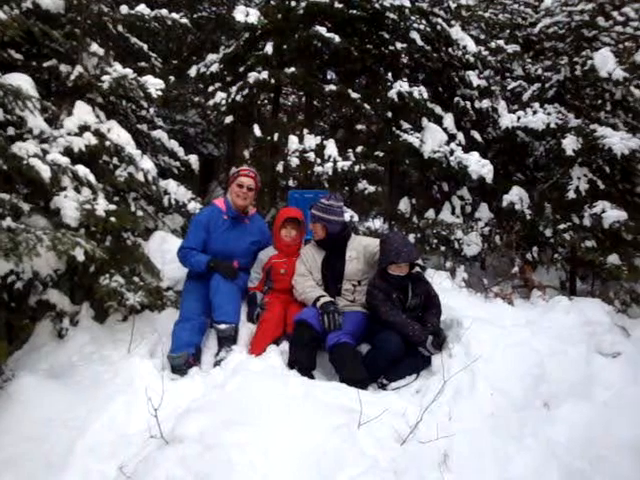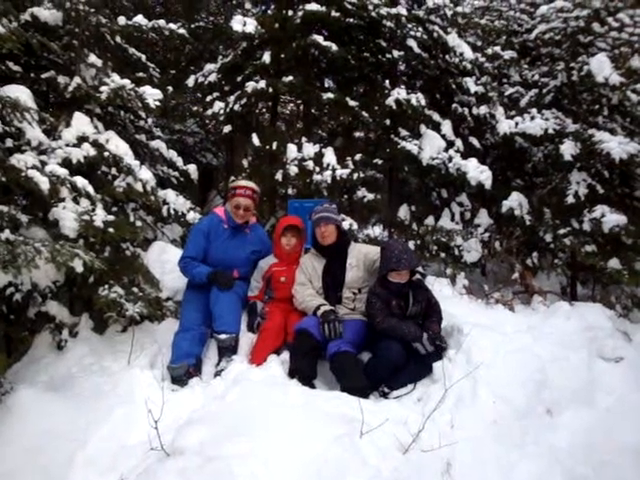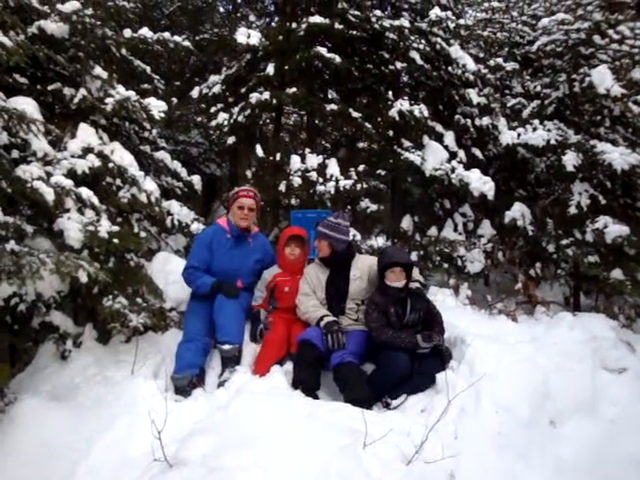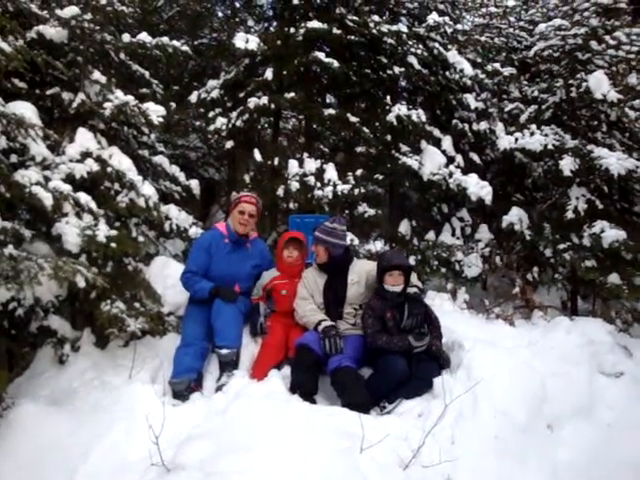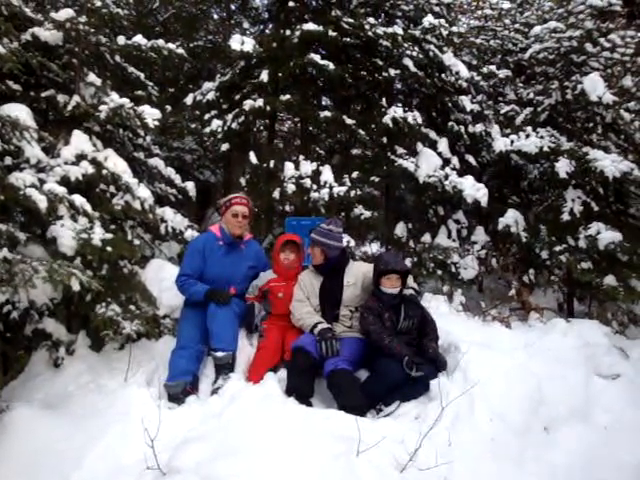
dt=1s
person 1, frame 1
left shoulder: (258, 225)
right shoulder: (207, 216)
right elbow: (186, 253)
right wrist: (213, 263)
left hip: (235, 279)
right hip: (203, 276)
left knee: (221, 280)
right knee: (192, 314)
left ankle: (226, 337)
right ankle: (183, 359)
person 1, frame 2
left shoulder: (258, 235)
right shoulder: (207, 225)
right elbow: (187, 263)
right wrist: (212, 275)
left hip: (236, 288)
right hip: (202, 286)
left knee: (224, 291)
right knee: (192, 323)
left ankle: (227, 347)
right ankle: (183, 369)
person 1, frame 3
left shoulder: (261, 243)
right shoulder: (210, 235)
right elbow: (191, 273)
right wrist: (217, 285)
left hip: (239, 299)
right hip: (206, 297)
left knee: (227, 302)
right knee: (195, 335)
left ankle: (230, 359)
right ankle: (186, 380)
person 1, frame 4
left shoulder: (259, 248)
right shoulder: (209, 239)
right elbow: (189, 277)
right wrist: (215, 290)
left hip: (237, 303)
right hip: (204, 301)
left knee: (225, 307)
right knee: (193, 339)
left ankle: (228, 365)
right ankle: (184, 384)
person 1, frame 5
left shoulder: (254, 249)
right shoulder: (203, 242)
right elbow: (184, 281)
right wrist: (209, 292)
left hip: (234, 306)
right hip: (200, 303)
left knee: (221, 309)
right knee: (189, 343)
left ankle: (224, 366)
right ankle: (179, 387)
person 2, frame 1
left shoulder: (362, 246)
right shoulder: (308, 252)
right elbow: (302, 283)
right wrist: (323, 302)
left hip: (355, 310)
right hip: (323, 311)
left knee: (338, 339)
right knee: (306, 319)
left ankle: (355, 387)
right ankle: (298, 375)
person 2, frame 2
left shoulder: (361, 253)
right shoulder: (308, 260)
right elbow: (302, 292)
right wrist: (323, 310)
left hip: (355, 318)
right hip: (323, 320)
left knee: (339, 348)
right knee: (306, 328)
left ankle: (356, 395)
right ankle: (300, 384)
person 2, frame 3
left shoulder: (366, 264)
right shoulder: (312, 270)
right elbow: (306, 302)
right wrist: (326, 322)
left hip: (357, 329)
right hip: (327, 330)
left knee: (342, 359)
right knee: (309, 339)
left ankle: (360, 406)
right ankle: (303, 396)
person 2, frame 4
left shoulder: (363, 269)
right shoulder: (310, 275)
right elbow: (304, 307)
right wrist: (324, 327)
left hip: (355, 334)
right hip: (324, 335)
left knee: (340, 364)
right knee: (307, 343)
left ankle: (358, 410)
right ankle: (301, 399)
person 2, frame 5
left shoulder: (360, 271)
right shoulder: (306, 277)
right elbow: (300, 309)
right wrist: (321, 329)
left hip: (352, 335)
right hip: (322, 336)
left knee: (336, 367)
right knee: (303, 347)
left ankle: (354, 412)
right ankle: (297, 402)
person 3, frame 1
left shoulder: (417, 278)
right shoulder: (377, 285)
left elbow: (433, 303)
right elbow: (391, 317)
left wrist: (430, 328)
right wrist: (421, 337)
left hip: (414, 329)
right hip: (386, 330)
left knee: (437, 339)
right knee: (393, 345)
left ankle: (390, 376)
person 3, frame 2
left shoulder: (418, 285)
right shoulder: (377, 292)
left elbow: (434, 310)
right elbow: (383, 323)
left wrist: (431, 333)
right wrist: (416, 335)
left hip: (416, 338)
right hip: (388, 339)
left knee: (434, 351)
right knee: (394, 353)
left ankle: (391, 385)
person 3, frame 3
left shoulder: (417, 294)
right shoulder: (376, 301)
left elbow: (434, 319)
right elbow: (379, 334)
left wrist: (434, 339)
right wrist: (414, 340)
left hip: (419, 349)
right hip: (389, 349)
left knee: (435, 363)
right knee: (400, 364)
left ankle: (393, 395)
person 3, frame 4
left shoulder: (415, 300)
right shoulder: (374, 305)
left elbow: (433, 325)
right elbow: (374, 339)
left wrist: (435, 347)
right wrist: (408, 341)
left hip: (415, 354)
right hip: (387, 355)
left knee: (431, 369)
right knee: (398, 368)
left ankle: (389, 400)
person 3, frame 5
left shoulder: (411, 302)
right shoulder: (371, 307)
left elbow: (429, 328)
right elbow: (382, 338)
left wrist: (432, 351)
right wrist: (404, 357)
left hip: (412, 354)
right hip: (384, 356)
left knee: (429, 370)
right knee: (395, 372)
left ankle: (387, 401)
person 4, frame 1
right shoulder: (267, 255)
right elbow: (255, 282)
right wrist: (254, 304)
left hip: (297, 299)
right hip: (274, 296)
left knee: (295, 316)
right knee: (274, 315)
right ankle: (257, 354)
person 4, frame 2
right shoulder: (267, 264)
right elbow: (255, 291)
right wrist: (254, 313)
left hip: (297, 307)
right hip: (275, 305)
left knee: (296, 325)
right knee: (274, 324)
right ankle: (257, 363)
person 4, frame 3
right shoulder: (271, 274)
right elbow: (260, 300)
left hip: (301, 317)
right hip: (279, 315)
left knee: (299, 336)
right knee: (277, 336)
right ankle: (260, 374)
person 4, frame 4
right shoulder: (271, 276)
right elbow: (258, 297)
right hip: (278, 318)
left knee: (297, 341)
right knee: (275, 341)
right ankle: (258, 377)
person 4, frame 5
right shoulder: (267, 277)
right elbow: (252, 296)
right hip: (274, 321)
left knee: (293, 344)
right knee: (271, 344)
right ankle: (254, 380)
